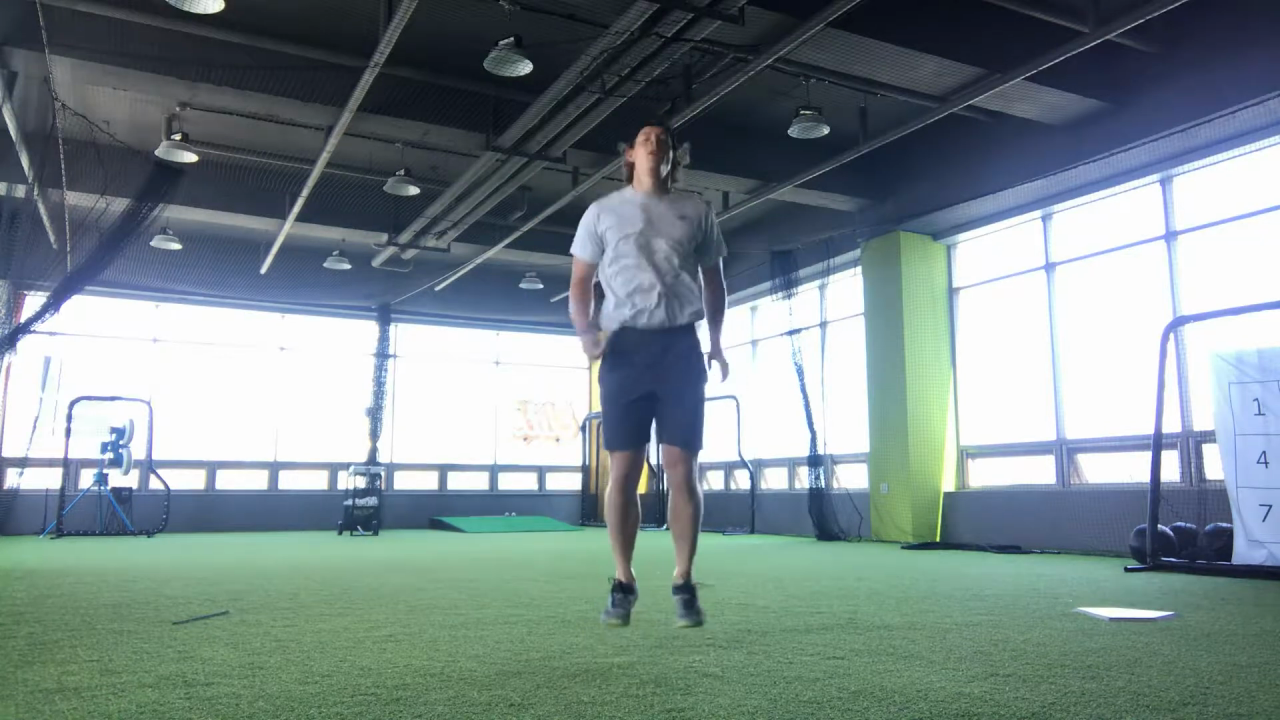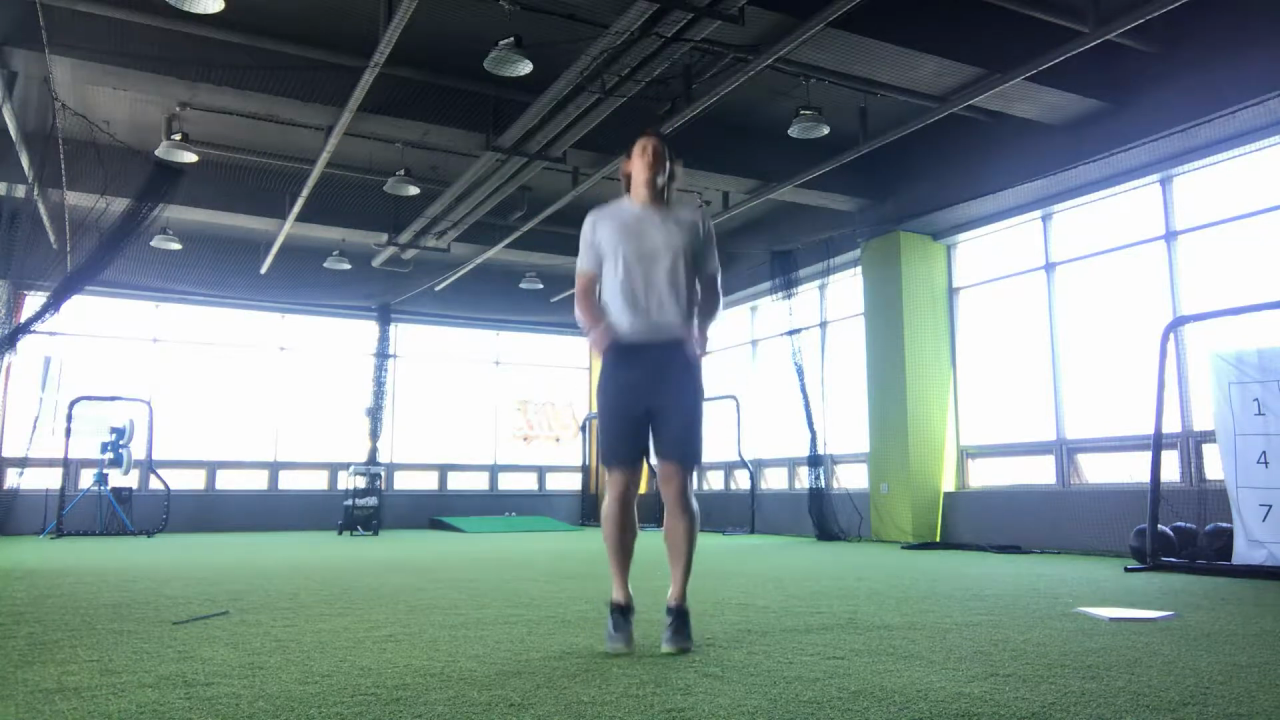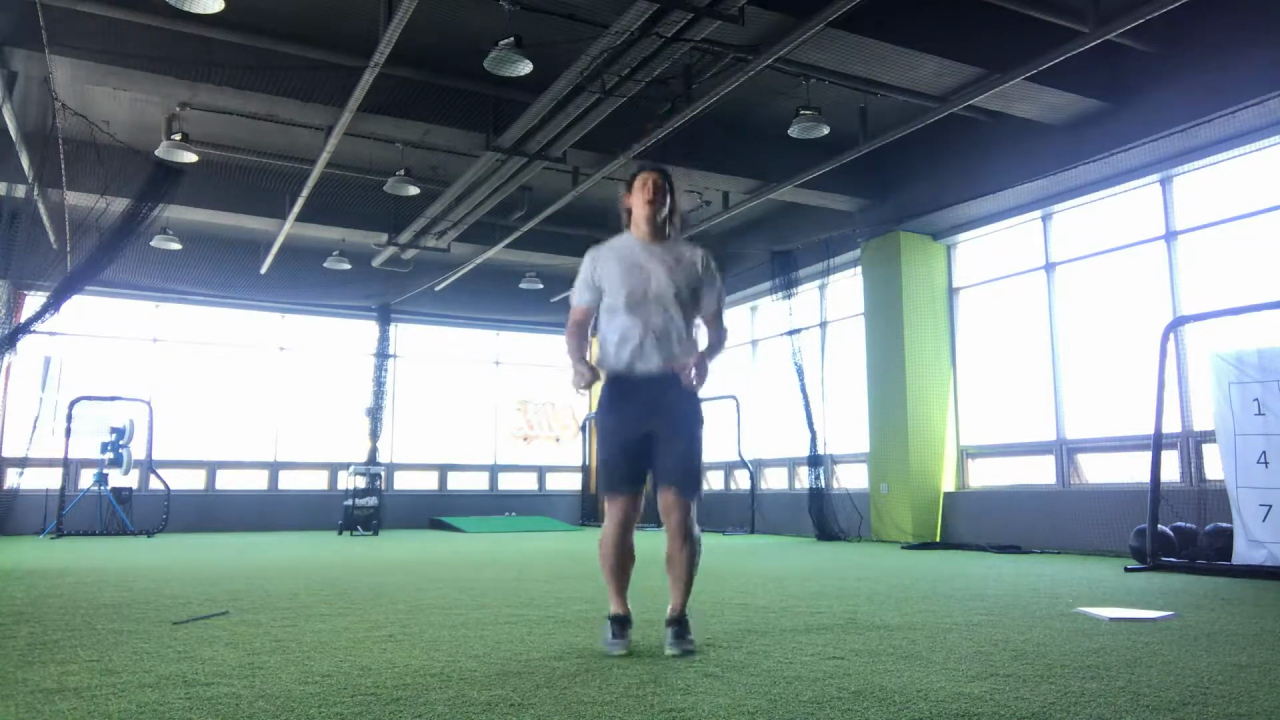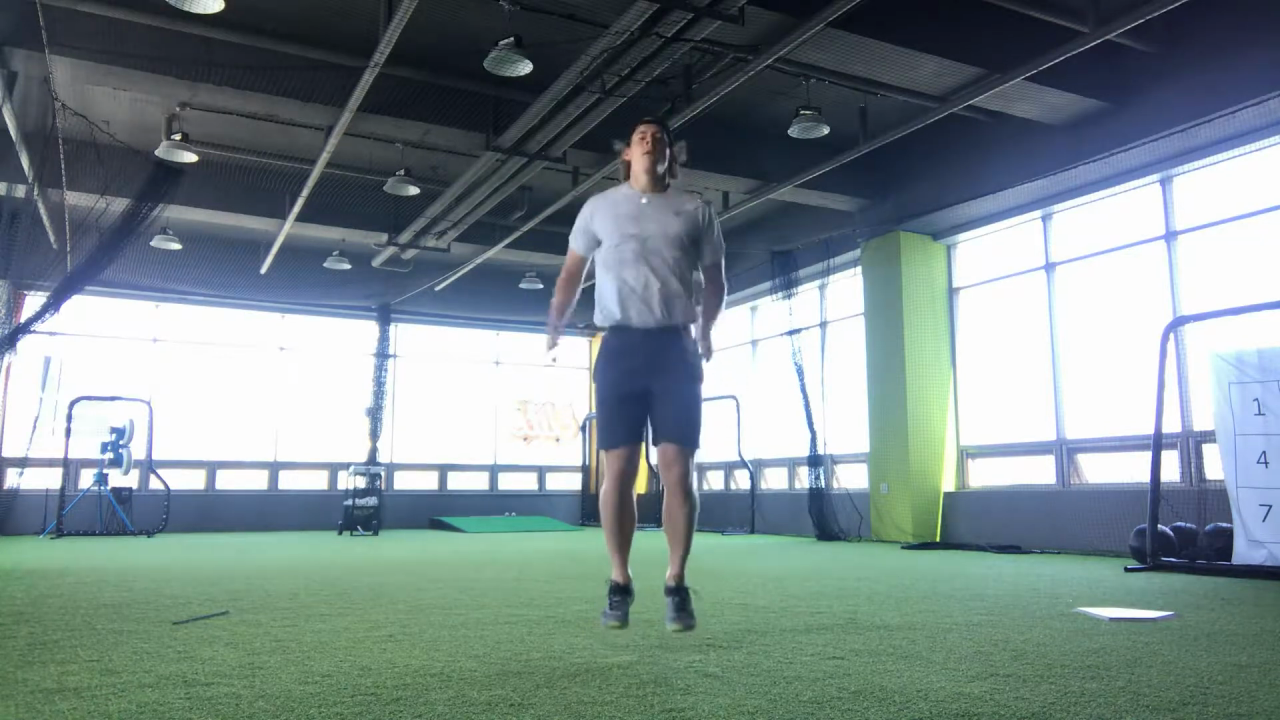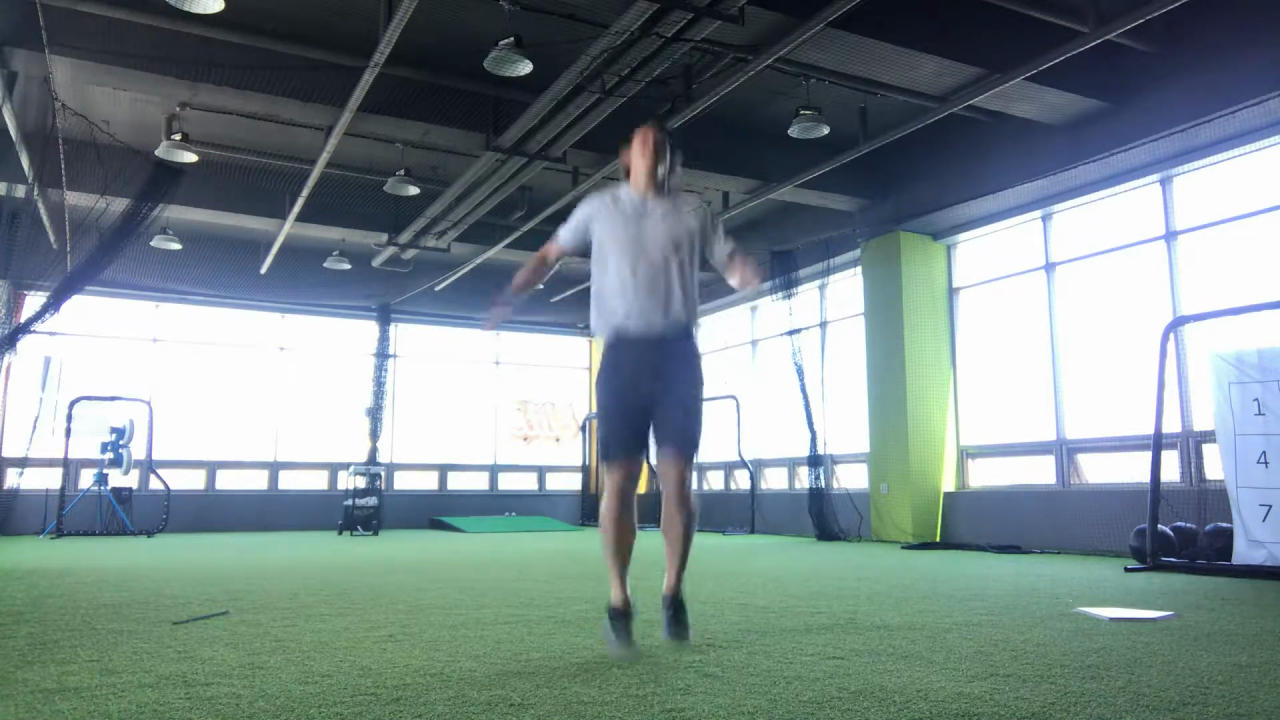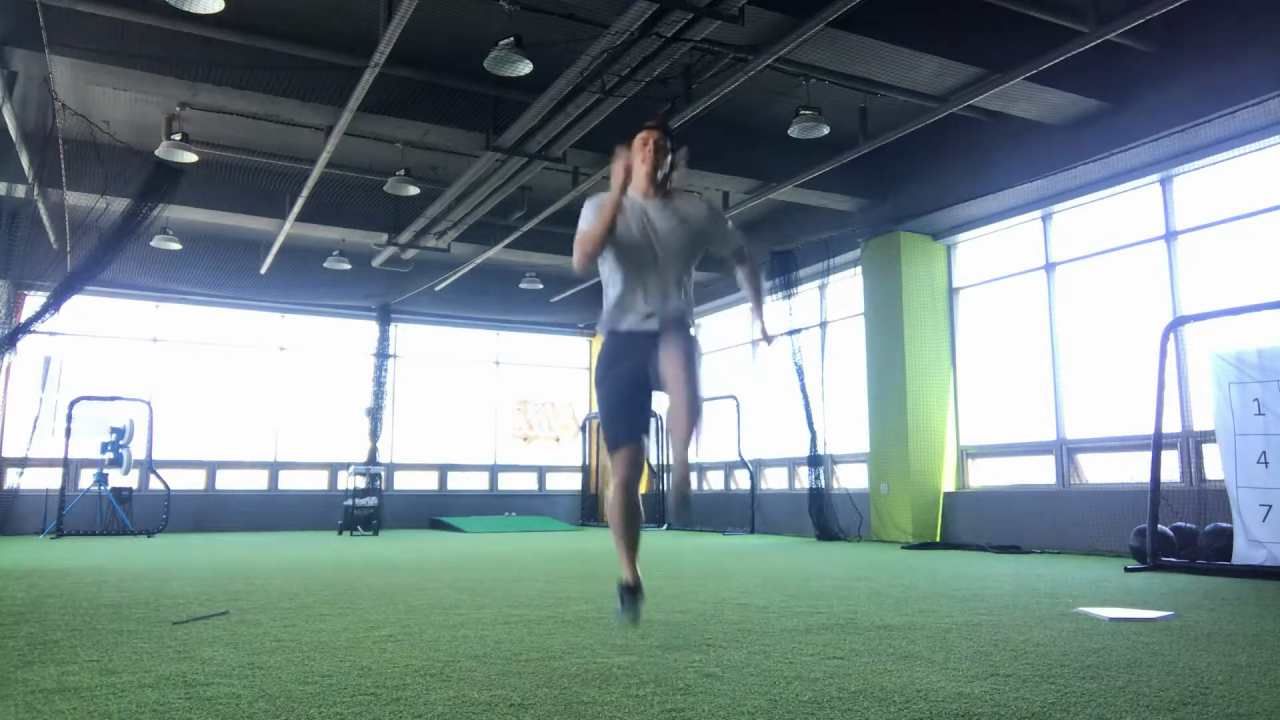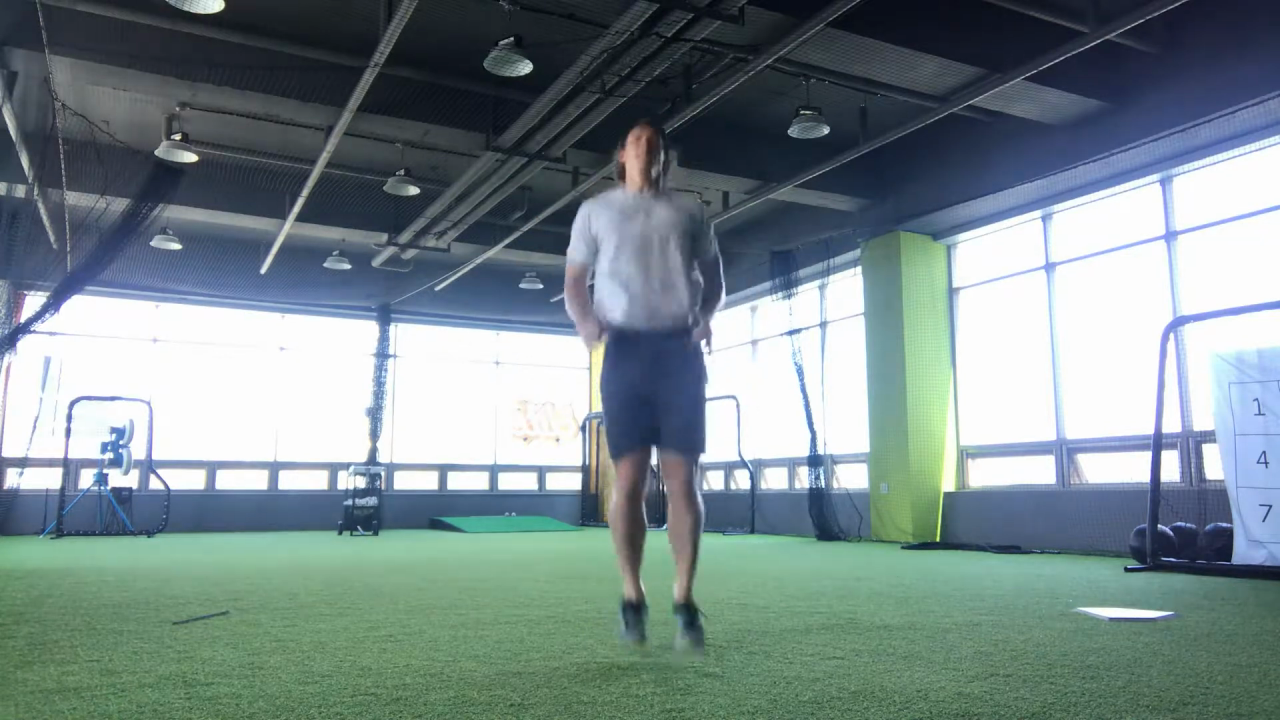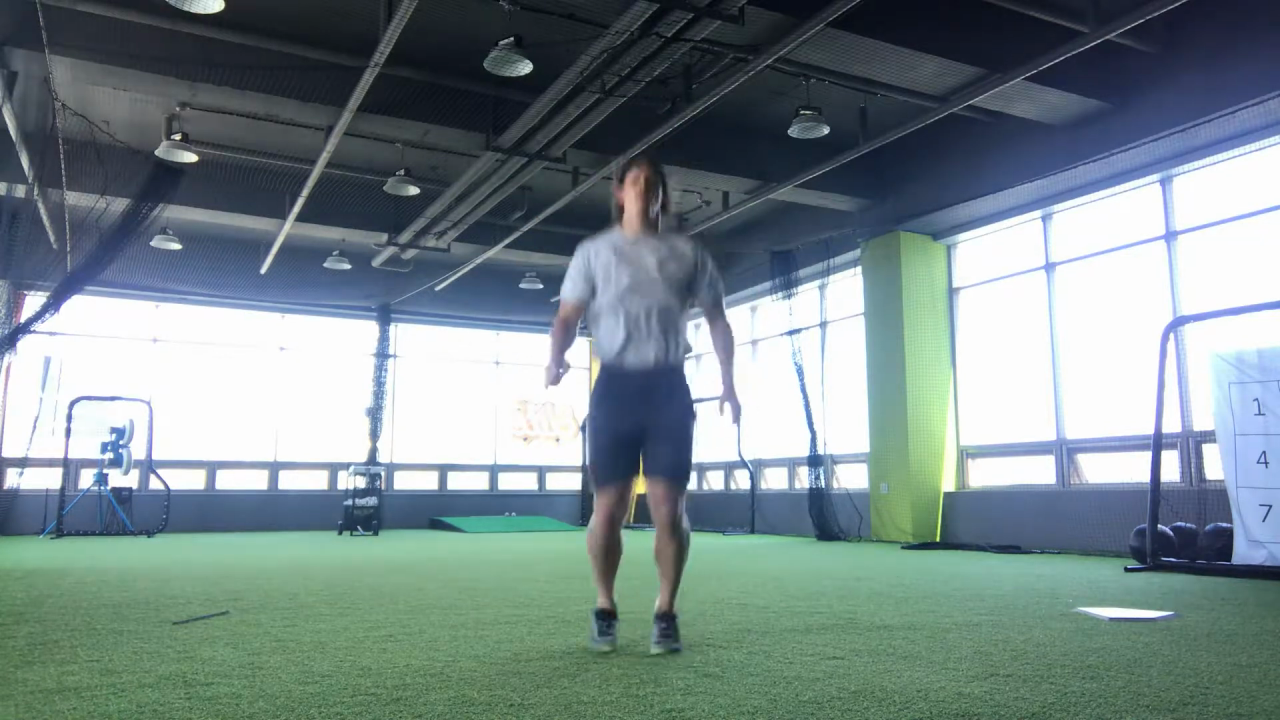
dt=0.3s
person 1, frame 1
left shoulder: (697, 212)
right shoulder: (603, 211)
left elbow: (713, 280)
right elbow: (580, 281)
left wrist: (717, 340)
right wrist: (586, 330)
left hip: (680, 345)
right hip: (625, 347)
left knee: (681, 468)
right knee: (623, 469)
left ankle: (684, 583)
right ankle: (623, 582)
person 1, frame 2
left shoulder: (694, 222)
right shoulder: (601, 221)
left elbow: (711, 291)
right elbow: (584, 292)
left wrist: (703, 326)
right wrist: (594, 328)
left hip: (676, 361)
right hip: (623, 362)
left knee: (676, 485)
right knee: (620, 486)
left ankle: (677, 604)
right ankle: (621, 601)
person 1, frame 3
left shoulder: (694, 258)
right shoulder: (601, 257)
left elbow: (717, 326)
right elbow: (577, 323)
left wrist: (705, 357)
right wrist: (579, 363)
left hip: (675, 396)
right hip: (621, 395)
left knee: (678, 513)
right knee: (620, 515)
left ankle: (677, 617)
right ankle: (618, 615)
person 1, frame 4
left shoulder: (694, 209)
right shoulder: (599, 207)
left elbow: (714, 276)
right elbow: (572, 271)
left wrist: (705, 323)
right wrist: (556, 322)
left hip: (674, 346)
right hip: (623, 343)
left knee: (676, 468)
right knee: (617, 468)
left ankle: (676, 583)
right ankle: (618, 583)
person 1, frame 5
left shoulder: (693, 215)
right shoulder: (598, 208)
left elbow: (735, 269)
right elbow: (549, 255)
left wrist: (747, 273)
right wrist: (509, 296)
left hip: (677, 353)
right hip: (623, 356)
left knee: (676, 483)
right knee: (619, 485)
left ankle: (672, 595)
right ankle: (618, 603)
person 1, frame 6
left shoulder: (697, 212)
right shoulder: (602, 205)
left elbow: (744, 259)
right elbow: (582, 257)
left wrist: (760, 316)
right wrist: (618, 189)
left hip: (673, 336)
right hip: (621, 344)
left knee: (675, 352)
right knee: (624, 468)
left ankle: (678, 465)
right ankle: (629, 578)
person 1, frame 7
left shoulder: (689, 212)
right shoulder: (594, 211)
left elbow: (712, 274)
right elbow: (574, 282)
left wrist: (706, 316)
right wrist: (585, 320)
left hip: (679, 351)
right hip: (625, 352)
left knee: (681, 480)
right knee: (628, 481)
left ankle: (684, 600)
right ankle: (632, 597)
person 1, frame 8
left shoulder: (687, 253)
right shoulder: (593, 251)
left elbow: (715, 318)
right elbow: (568, 315)
left wrist: (728, 381)
right wrist: (556, 357)
left hip: (667, 386)
right hip: (615, 385)
left knee: (667, 506)
right knee: (609, 505)
left ankle: (665, 614)
right ankle: (605, 609)
